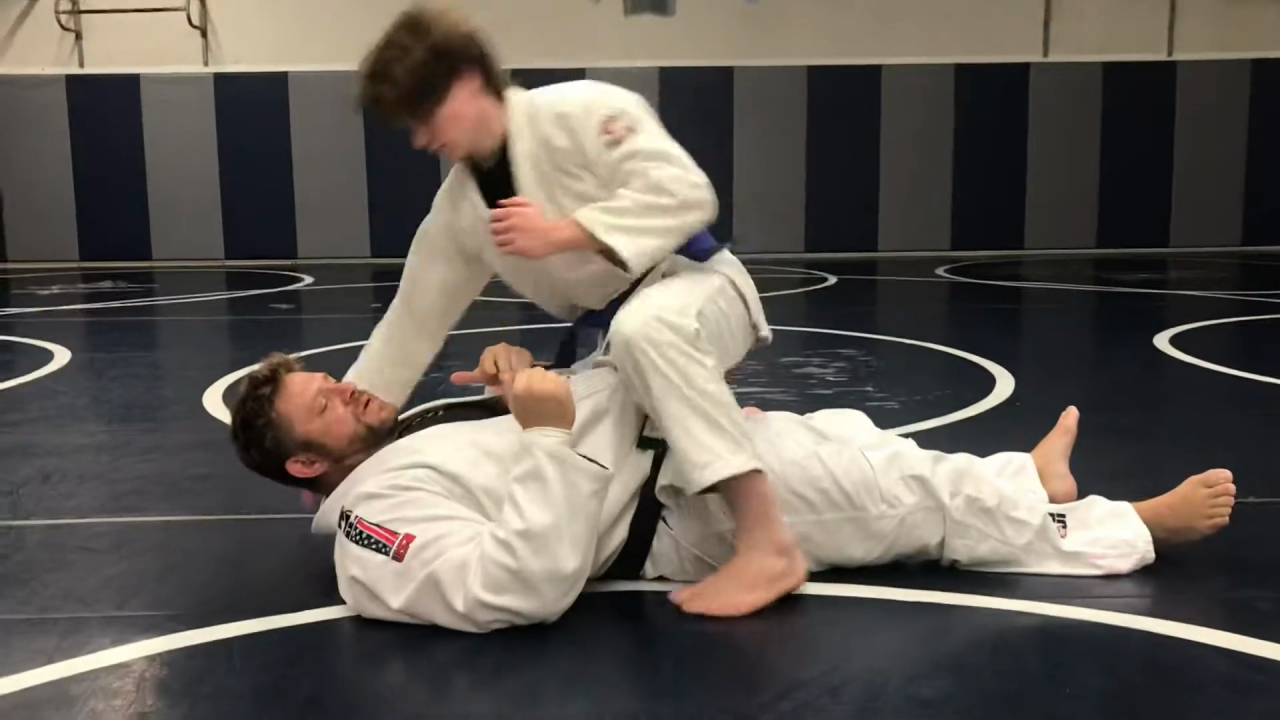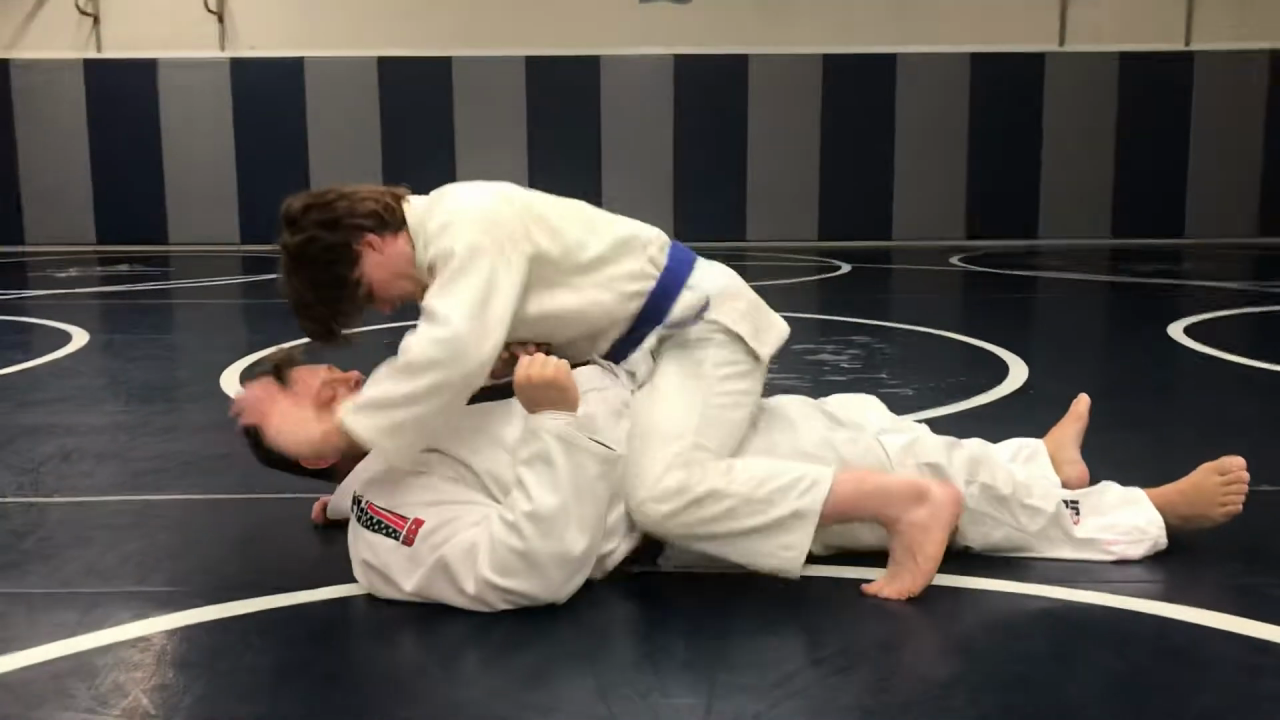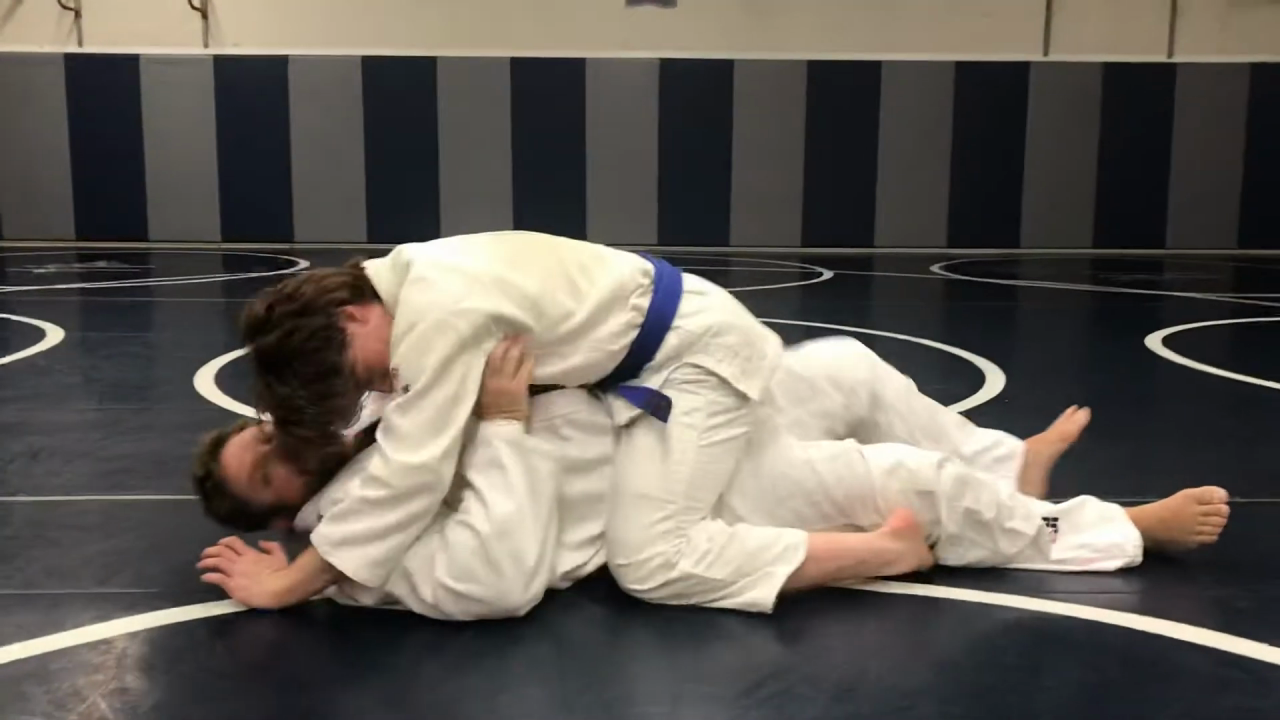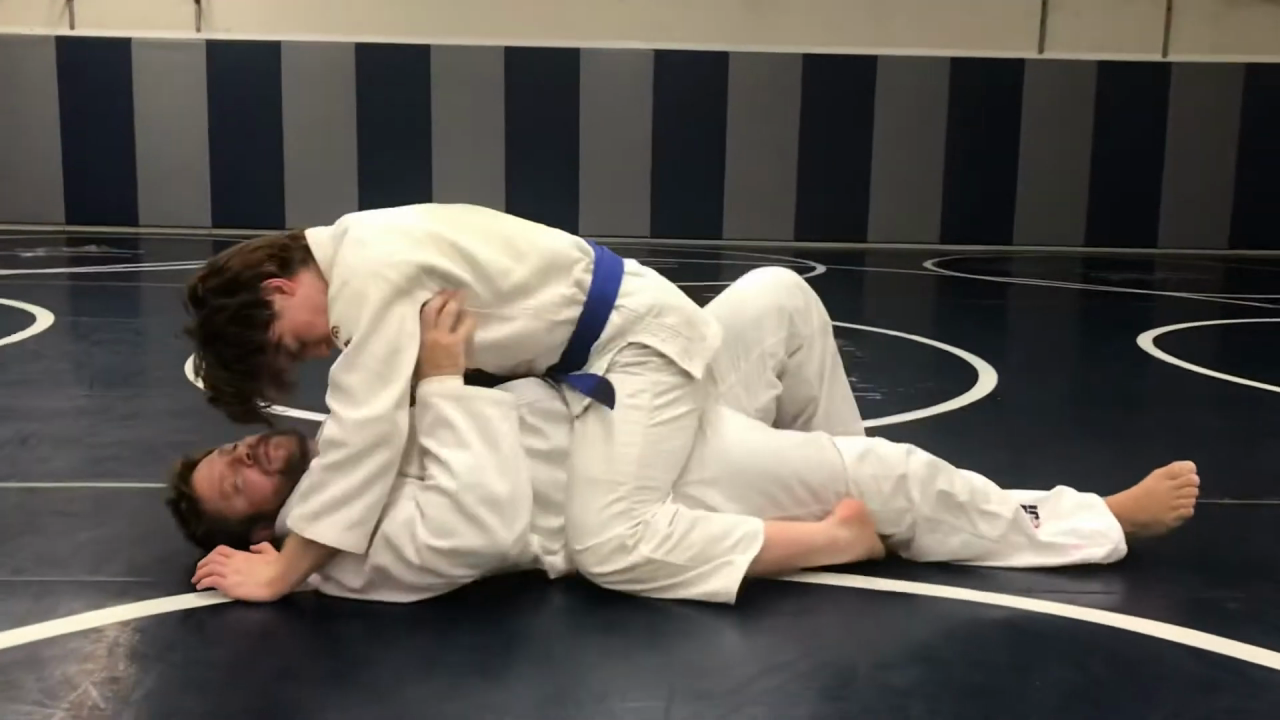
dt=0.5s
person 1, frame 1
left shoulder: (399, 452)
right shoulder: (375, 537)
right elbow: (529, 586)
left wrist: (522, 382)
right wrist: (545, 435)
left hip: (659, 447)
right hip: (684, 519)
left knee: (854, 443)
right knee: (916, 497)
left ankle: (1028, 481)
right ankle: (1137, 526)
person 1, frame 2
left shoulder: (405, 448)
right shoulder: (390, 530)
right elbow: (539, 566)
right wrist: (551, 416)
left knee: (863, 419)
right knee: (936, 477)
left ankle: (1044, 464)
right ankle: (1150, 512)
person 1, frame 3
left shoulder: (372, 447)
right elbow: (499, 578)
right wrist: (503, 423)
left knee: (843, 366)
right knee: (917, 486)
left ankle: (1010, 469)
right ankle: (1125, 527)
person 1, frame 4
right shoulder: (353, 550)
right elbow: (486, 524)
right wrist: (443, 377)
left knee: (778, 295)
right knee: (892, 479)
left ankle: (834, 495)
right ankle: (1099, 520)
person 2, frame 1
left shoulder: (579, 113)
right shoulder: (457, 209)
left elbow: (684, 194)
right elbow: (414, 319)
left wrist: (571, 232)
left hip: (693, 285)
right hip: (614, 329)
left knee: (646, 329)
left ankle: (766, 543)
right ankle: (716, 419)
person 2, frame 2
left shoulder: (464, 221)
right shoulder: (445, 247)
left elbow: (450, 356)
right elbow: (446, 368)
left wrist: (323, 434)
left hip: (700, 321)
right hip: (654, 336)
left knee: (664, 494)
left ankle: (909, 503)
right ankle: (724, 414)
person 2, frame 3
left shoulder: (436, 311)
right shoulder: (405, 282)
left elbow: (412, 473)
left wrist: (288, 584)
left hip: (695, 352)
right hip: (662, 344)
left knee: (650, 563)
person 2, frame 4
left shoulder: (368, 270)
right shoulder: (356, 254)
left elbow: (366, 429)
right elbow: (391, 409)
left wrist: (280, 573)
left hip: (637, 337)
right hip: (601, 337)
left knee: (608, 548)
